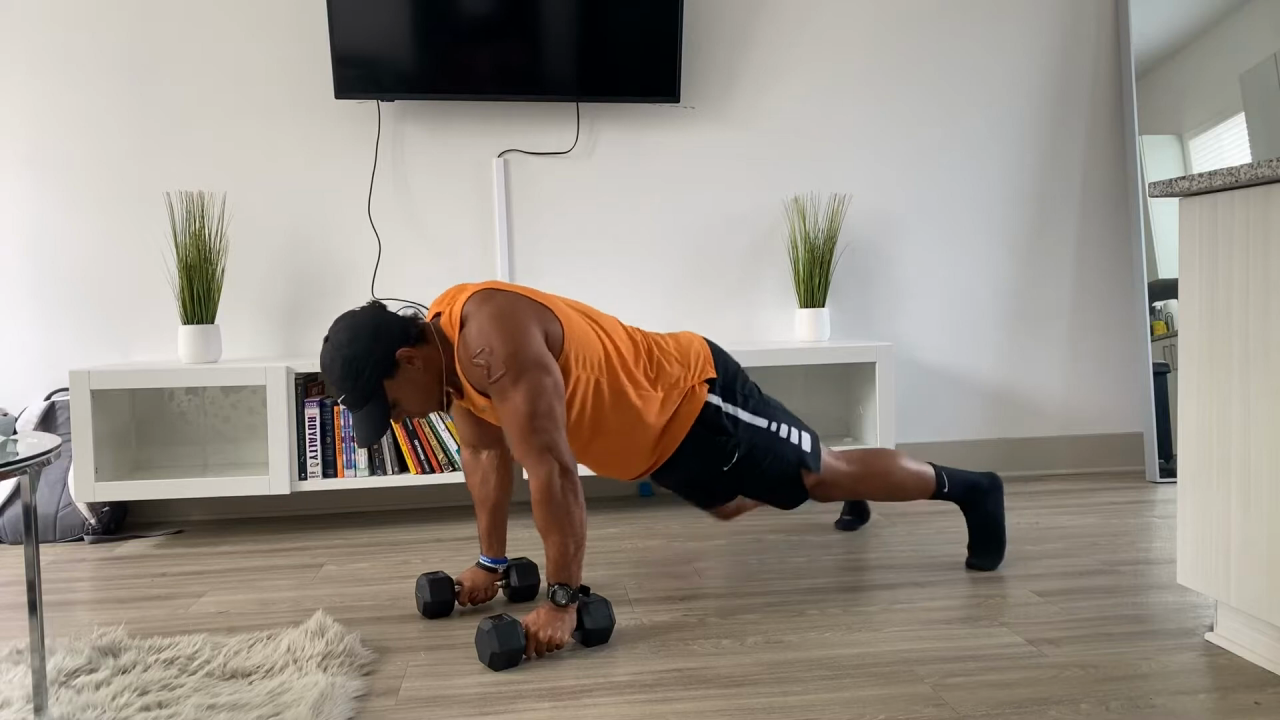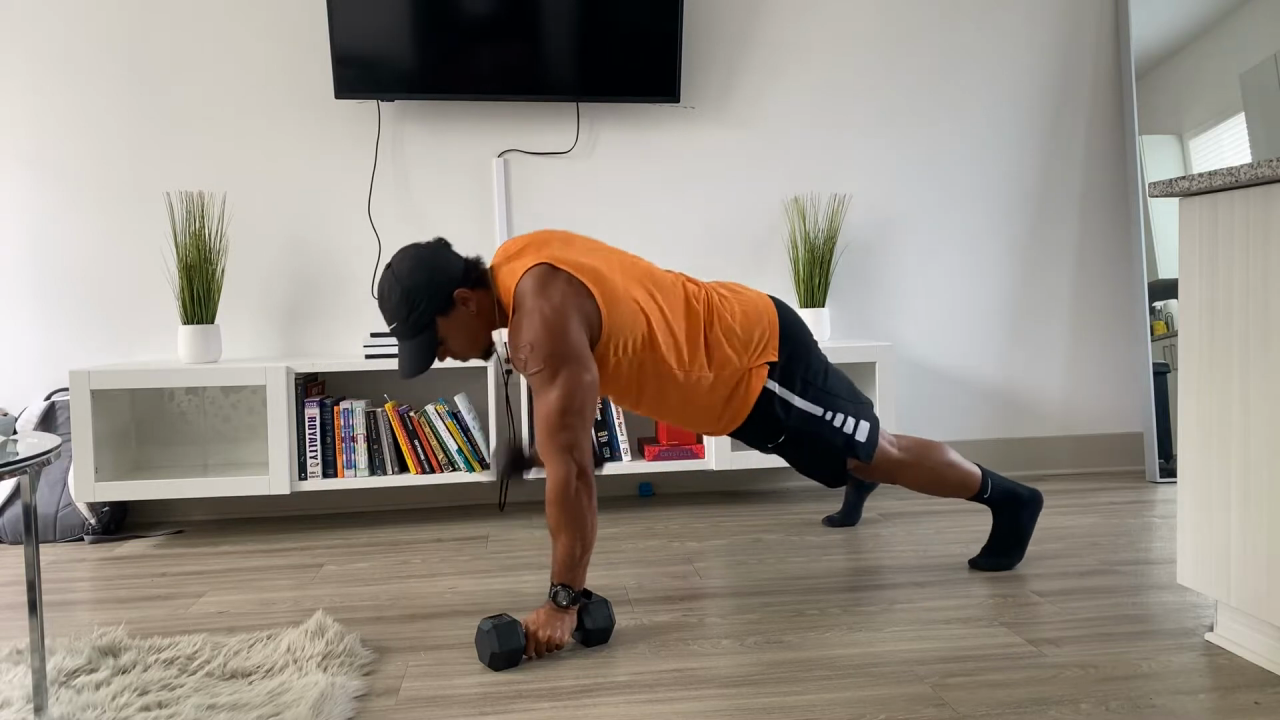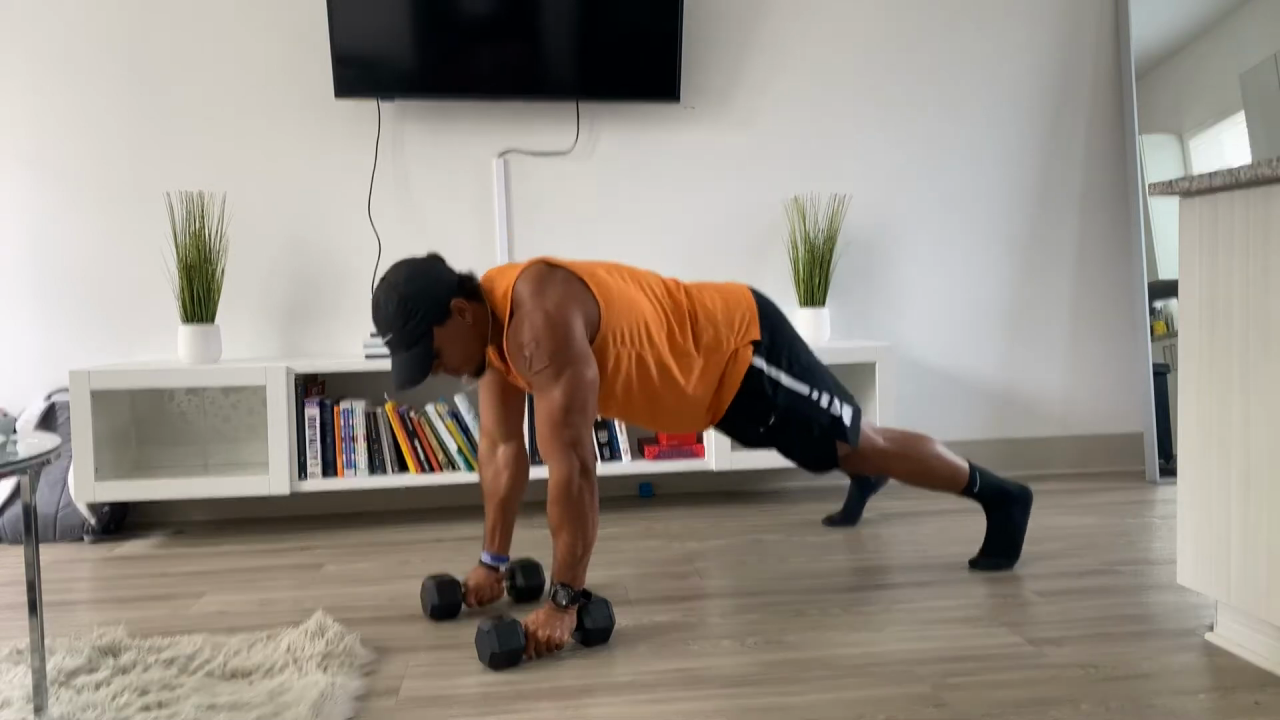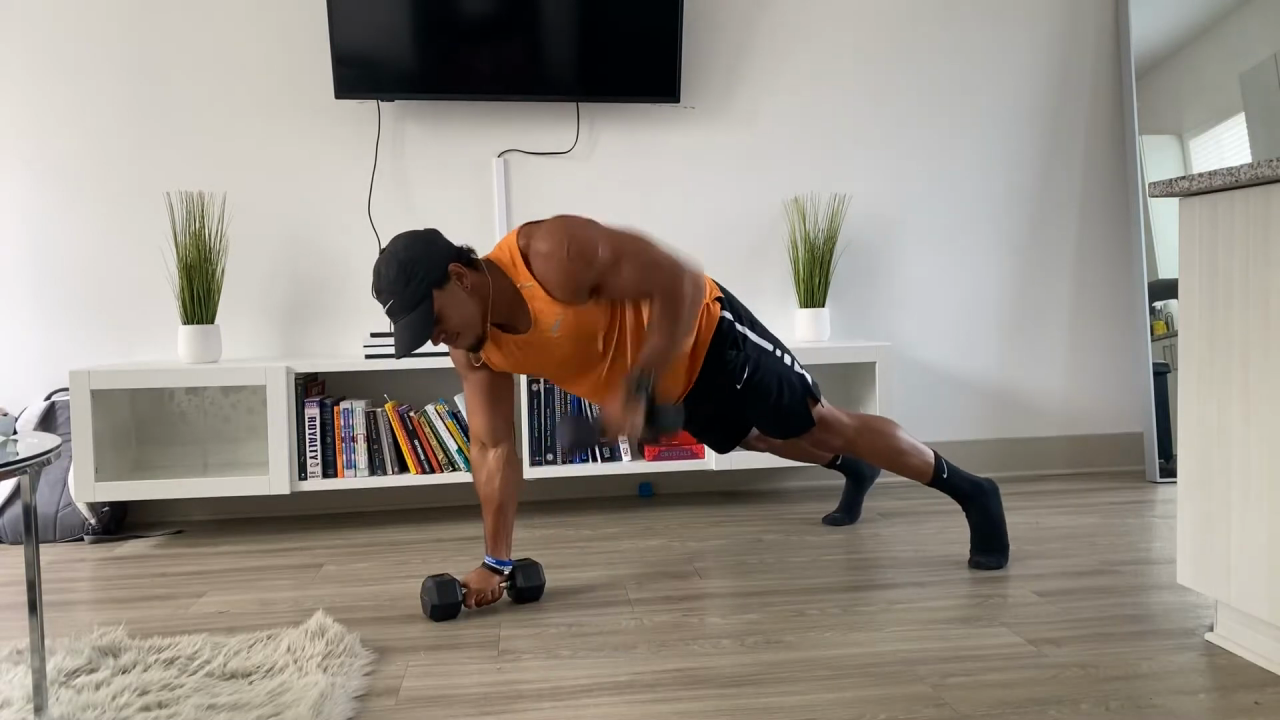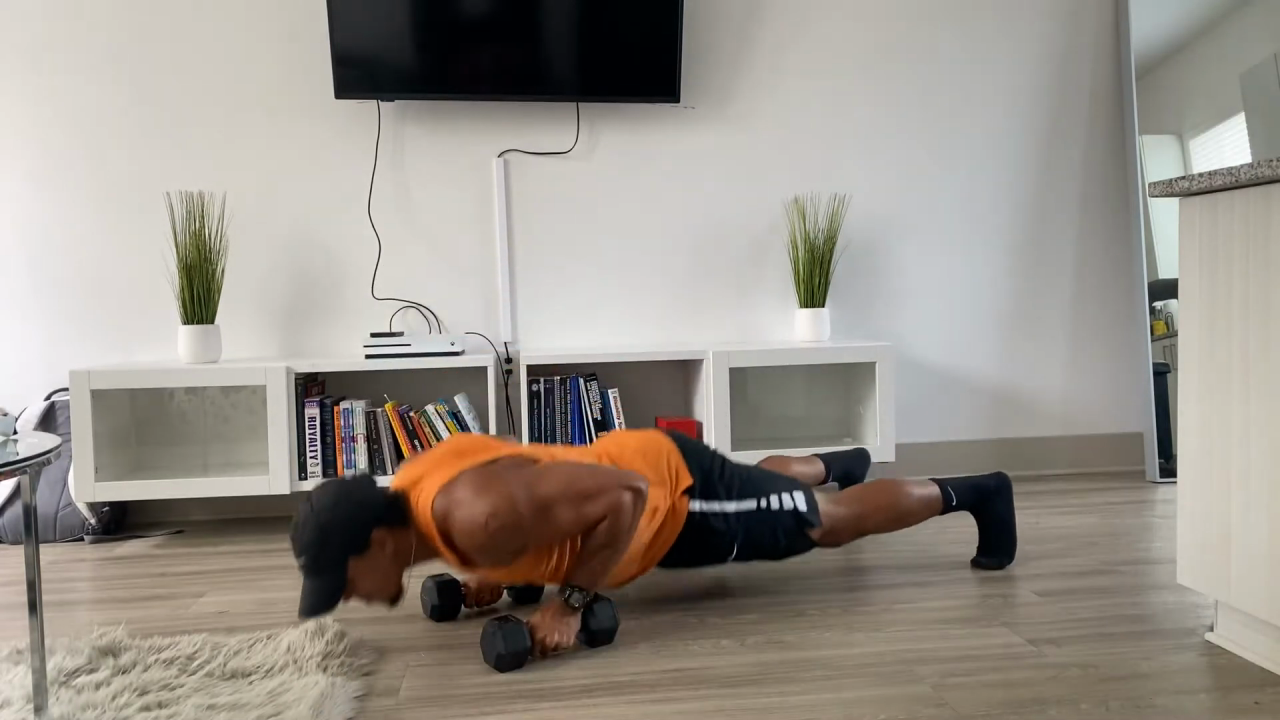
dt=1s
person 1, frame 1
left shoulder: (492, 338)
right shoulder: (446, 344)
left elbow: (552, 470)
right elbow: (485, 452)
left wrist: (560, 600)
right wrist: (489, 562)
left hip: (695, 398)
right hip: (657, 423)
left knee: (826, 477)
right knee: (733, 500)
left ankle: (967, 488)
right ankle: (798, 474)
person 1, frame 2
left shoulder: (541, 317)
right shoulder: (515, 261)
left elbow: (571, 469)
left wrist: (563, 602)
right wrist: (557, 425)
left hip: (758, 363)
right hip: (735, 340)
left knee: (877, 454)
left ankle: (1009, 498)
right ankle: (862, 479)
person 1, frame 3
left shoulder: (539, 317)
right shoulder: (494, 319)
left elbow: (572, 467)
right elbow: (502, 446)
left wrist: (564, 600)
right wrist: (492, 560)
left hip: (743, 347)
right hip: (716, 364)
left knee: (858, 445)
left ankle: (999, 496)
right ankle: (865, 478)
person 1, frame 4
left shoulder: (557, 255)
right shoulder: (473, 346)
left elbow: (682, 282)
right elbow: (494, 449)
left wrist: (638, 394)
right wrist: (495, 560)
left hip: (704, 334)
right hip: (664, 382)
left knee: (824, 423)
right knee: (764, 439)
left ankle: (972, 492)
right ankle: (853, 471)
person 1, frame 5
left shoulder: (475, 514)
right shoulder: (416, 485)
left elbow: (625, 496)
left wrist: (567, 602)
right wrist: (489, 571)
left hip: (672, 499)
right hip: (643, 461)
left knee: (827, 523)
right knee: (769, 490)
left ankle: (977, 494)
right ankle: (841, 463)
